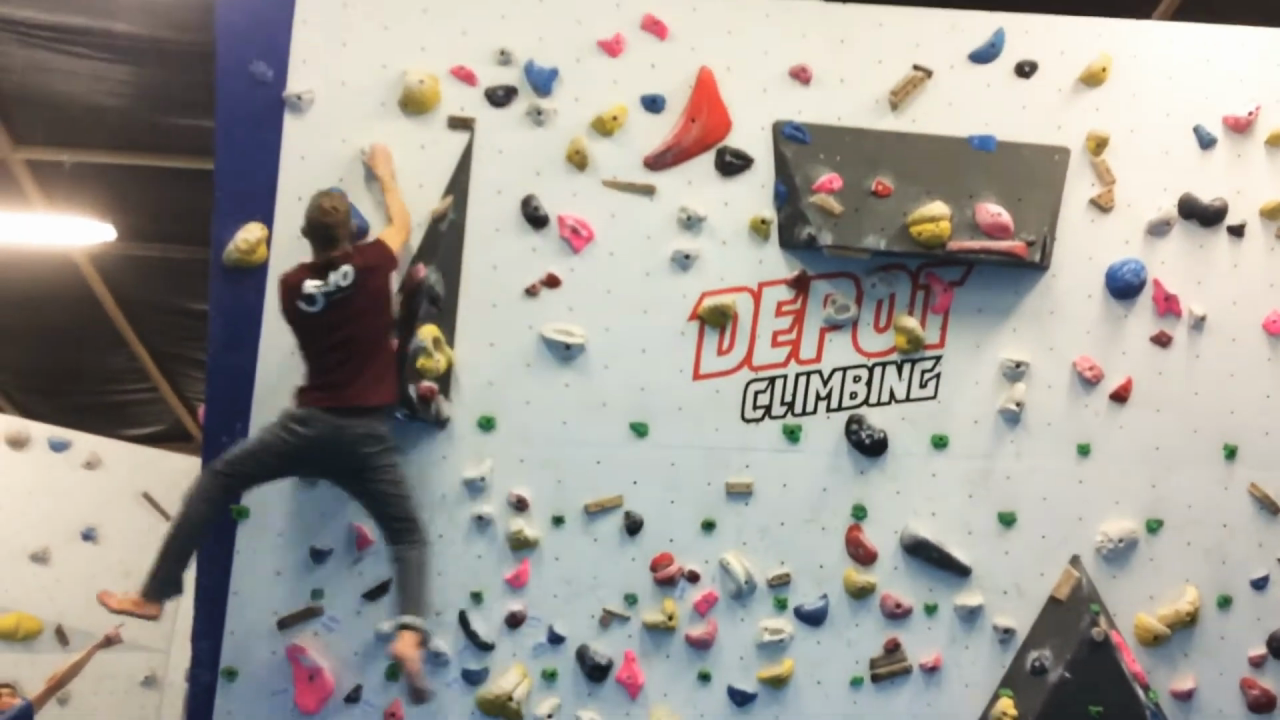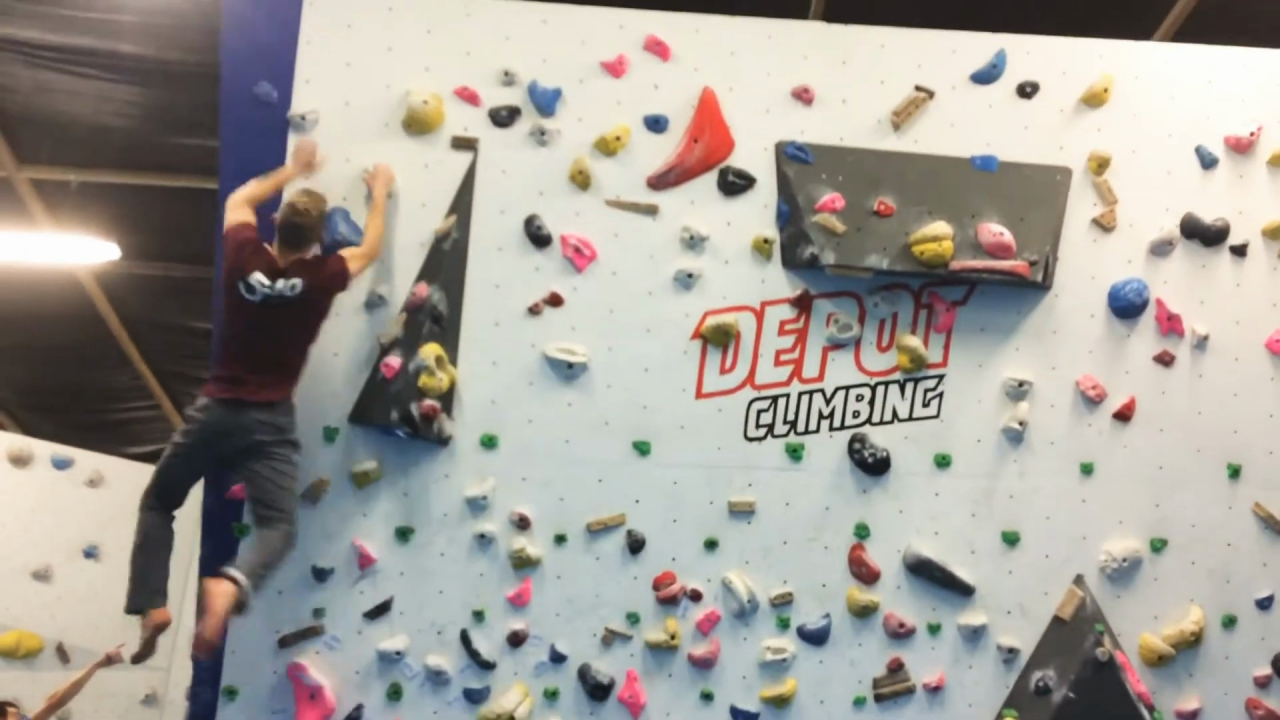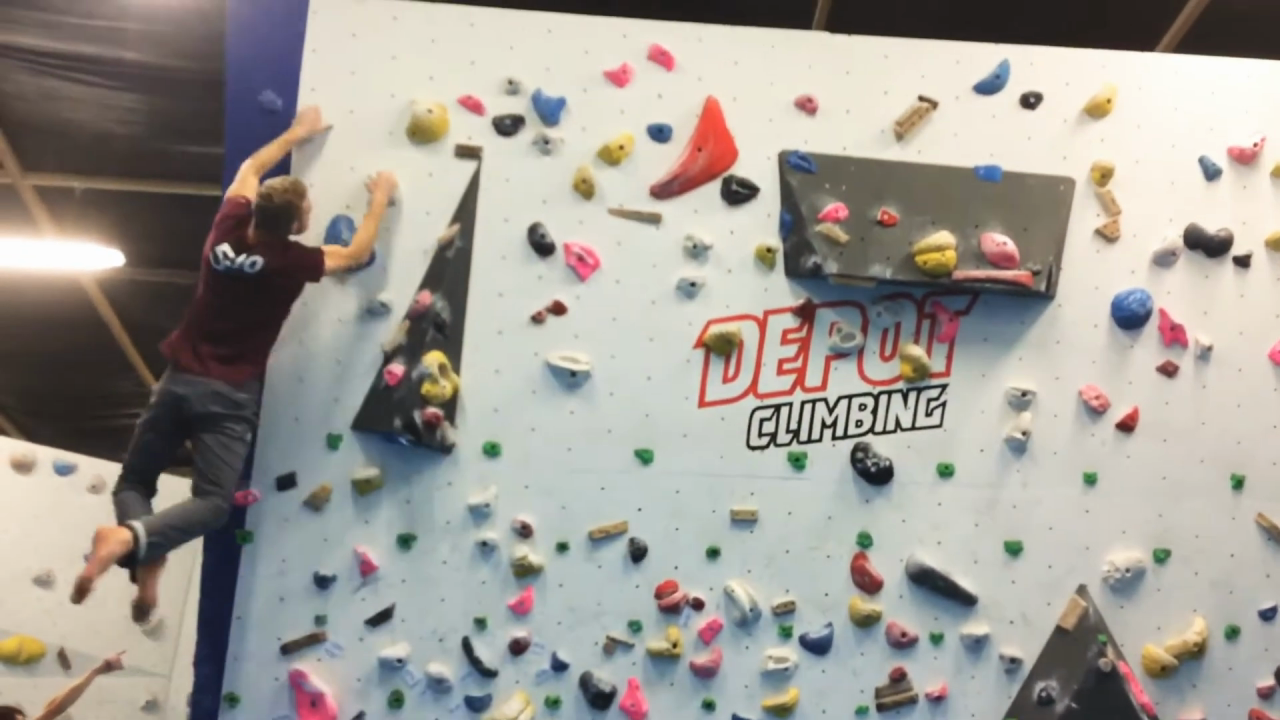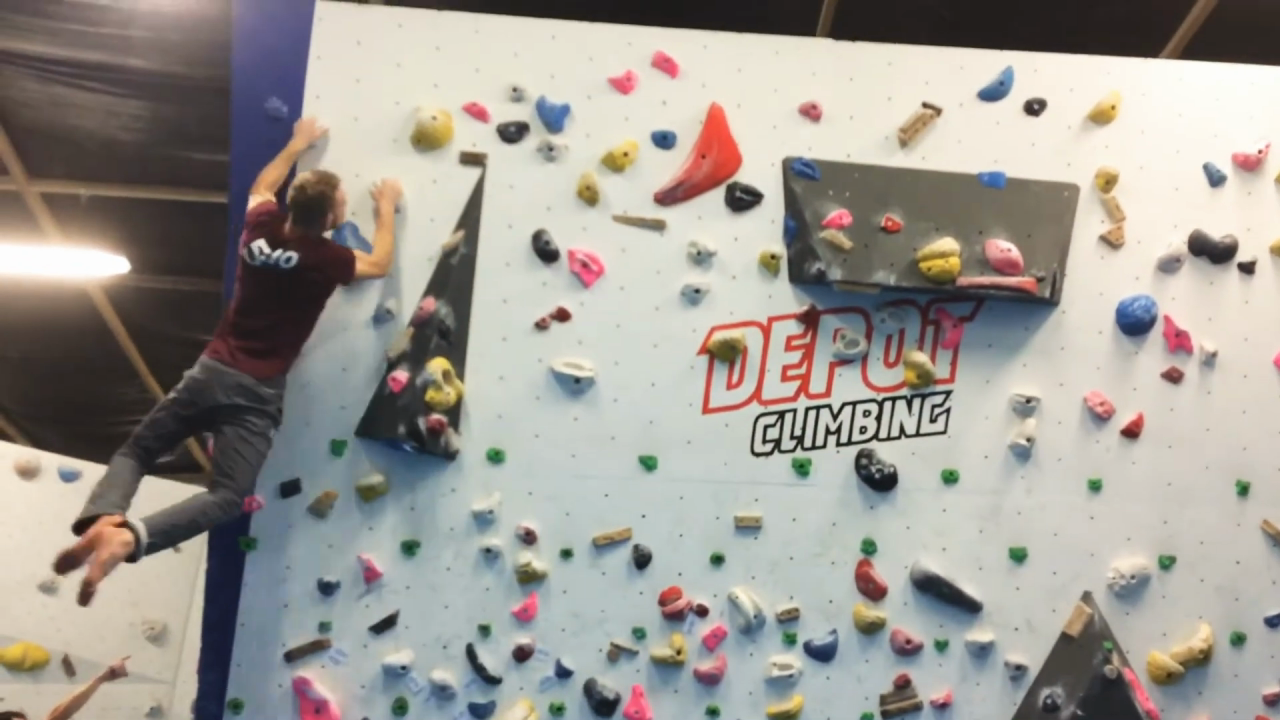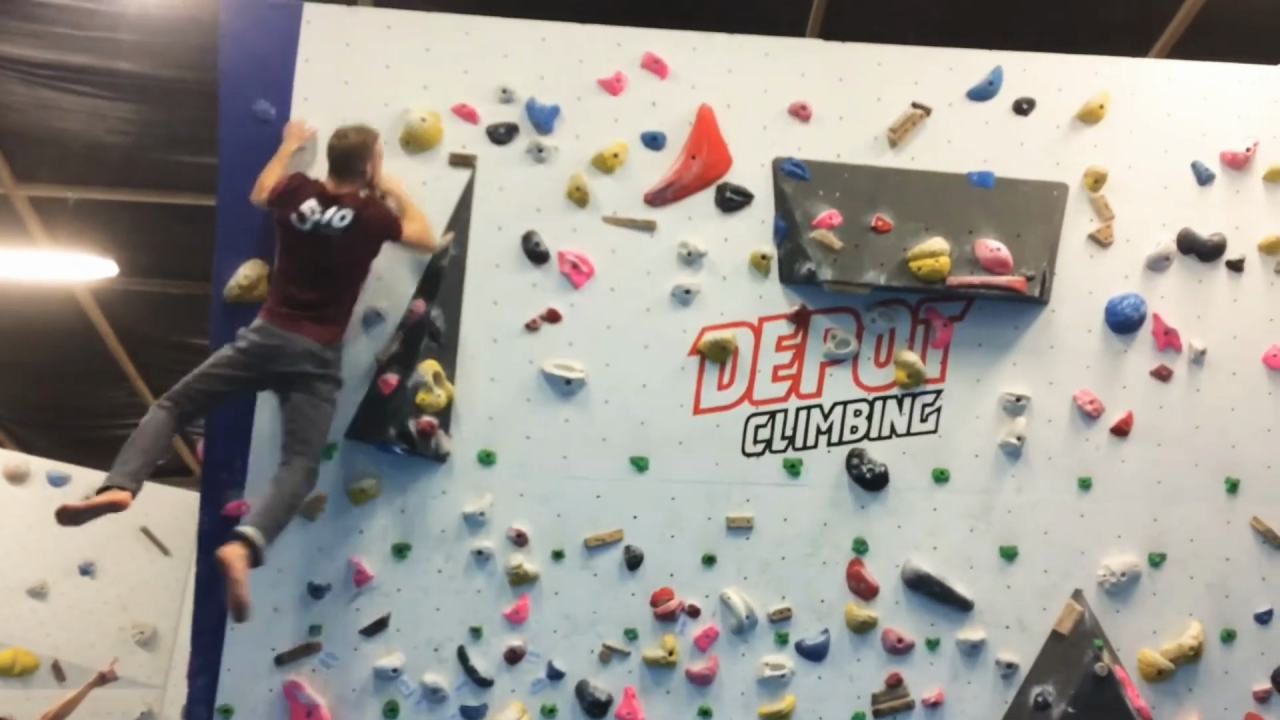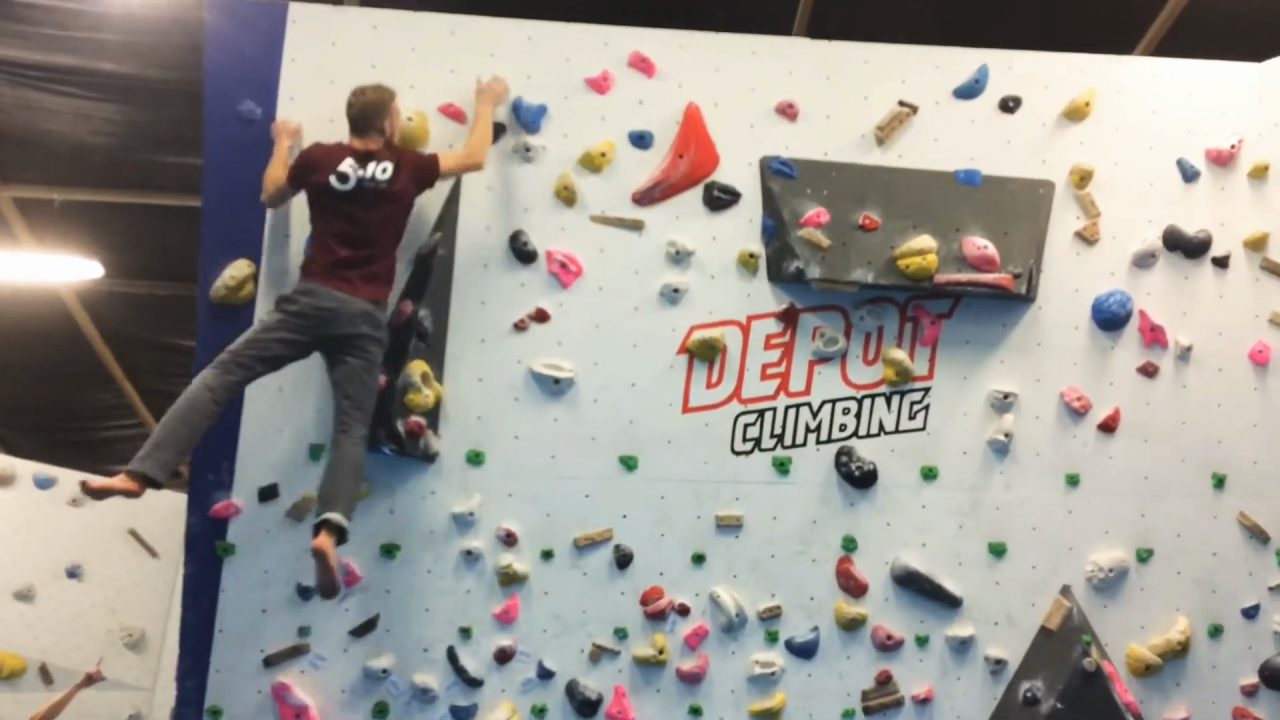
dt=0.2s
person 1, frame 1
left shoulder: (293, 282)
right shoulder: (371, 265)
right elbow: (400, 223)
right wrist: (386, 175)
left hip: (310, 424)
right hip: (368, 432)
left knee: (214, 482)
right knee: (409, 535)
left ankle: (152, 597)
right ankle: (409, 633)
person 1, frame 2
left shoulder: (242, 253)
right shoulder: (321, 277)
left elbow: (239, 199)
right elbow: (370, 248)
left wrist: (292, 169)
right wrist: (379, 193)
left hip: (213, 412)
right hip: (269, 422)
left knee: (156, 506)
right knee: (277, 527)
left ankle: (151, 605)
right ankle: (229, 586)
person 1, frame 3
left shoulder: (227, 228)
right shoulder: (293, 260)
left elbow: (250, 170)
right elbow: (358, 253)
left wrist: (296, 134)
right wrist: (379, 200)
left hip: (179, 384)
right hip: (229, 399)
left knee: (134, 482)
right knee: (212, 503)
left ankle: (145, 561)
right ankle: (127, 538)
person 1, frame 4
left shoulder: (260, 226)
right shoulder: (325, 257)
left elbow: (261, 187)
right elbow: (380, 264)
left wrist: (297, 145)
right wrist: (386, 209)
left hip: (211, 374)
right hip: (257, 392)
left knee: (136, 451)
right knee: (226, 496)
left ankle: (101, 520)
right ankle: (126, 537)
person 1, frame 5
left shoulder: (297, 192)
right shoulder: (372, 216)
left elbow: (261, 194)
right elbow: (429, 240)
left wrist: (290, 146)
right wrist: (400, 196)
left hip: (266, 339)
right hip: (315, 356)
left knee: (172, 406)
right knee: (299, 466)
left ankle: (118, 488)
right ankle: (242, 546)
person 1, frame 6
left shoulder: (319, 159)
right shoulder: (407, 168)
left elbow: (271, 195)
right elbow: (475, 156)
left wrist: (282, 143)
right wrist: (487, 102)
left hip: (311, 299)
right hip: (363, 315)
left knee: (218, 377)
right knee: (352, 432)
left ankle: (141, 473)
right ankle: (329, 531)
